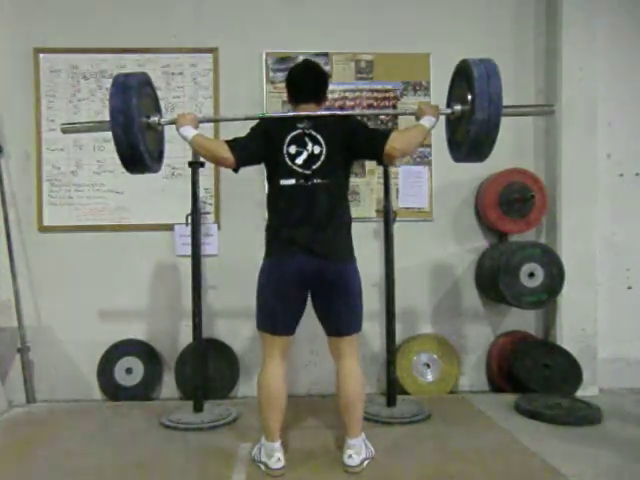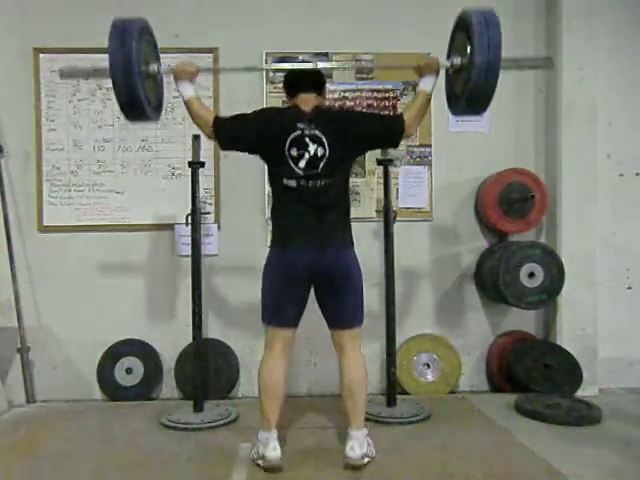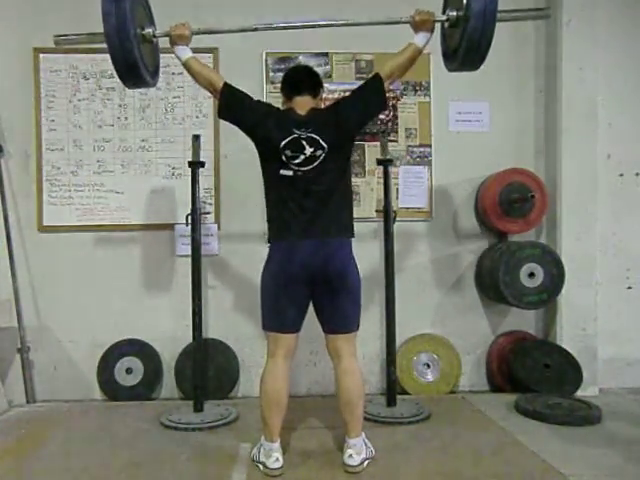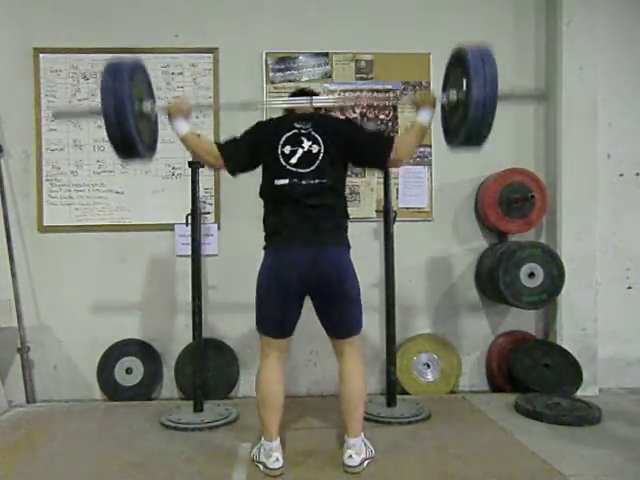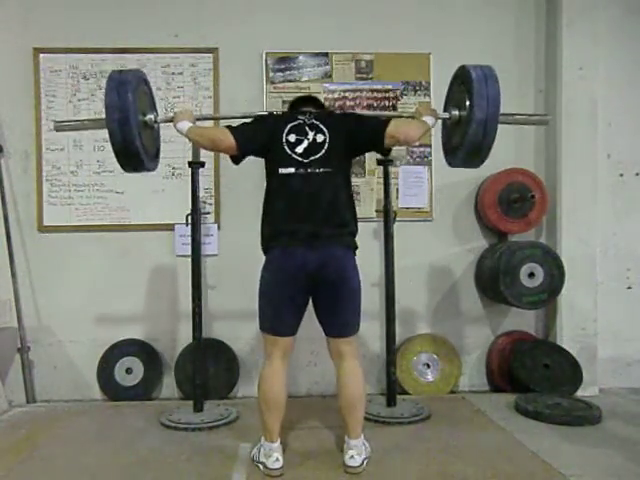
dt=0.7s
person 1, frame 1
left shoulder: (271, 129)
right shoulder: (344, 127)
left elbow: (227, 156)
right elbow: (394, 148)
left wrist: (188, 131)
right wrist: (426, 120)
left hip: (283, 260)
right hip: (335, 260)
left knee: (274, 354)
right knee: (346, 354)
left ankle: (271, 450)
right ankle: (355, 447)
person 1, frame 2
left shoulder: (271, 122)
right shoulder: (346, 122)
left elbow: (212, 126)
right elbow: (407, 125)
left wrist: (187, 86)
right wrist: (426, 81)
left hip: (288, 254)
right hip: (337, 253)
left knee: (276, 348)
right knee: (349, 347)
left ankle: (269, 443)
right ankle: (357, 441)
person 1, frame 3
left shoulder: (266, 123)
right shoulder: (341, 119)
left elbow: (216, 84)
right elbow: (388, 74)
left wrist: (182, 49)
right wrist: (421, 35)
left hip: (286, 256)
right hip: (335, 253)
left knee: (279, 356)
right knee: (345, 355)
person 1, frame 4
left shoulder: (267, 132)
right shoulder: (341, 130)
left elbow: (213, 157)
right elbow: (400, 152)
left wrist: (181, 124)
right wrist: (424, 114)
left hip: (281, 259)
right hip: (333, 257)
left knee: (272, 356)
right knee: (349, 354)
right ankle: (355, 447)
person 1, frame 5
left shoulder: (271, 125)
right shoulder: (345, 124)
left elbow: (223, 141)
right elbow: (403, 133)
left wrist: (184, 124)
right wrist: (426, 118)
left hip: (284, 256)
right hip: (337, 255)
left knee: (276, 355)
right knee: (345, 354)
left ankle: (271, 449)
right ankle: (355, 447)
